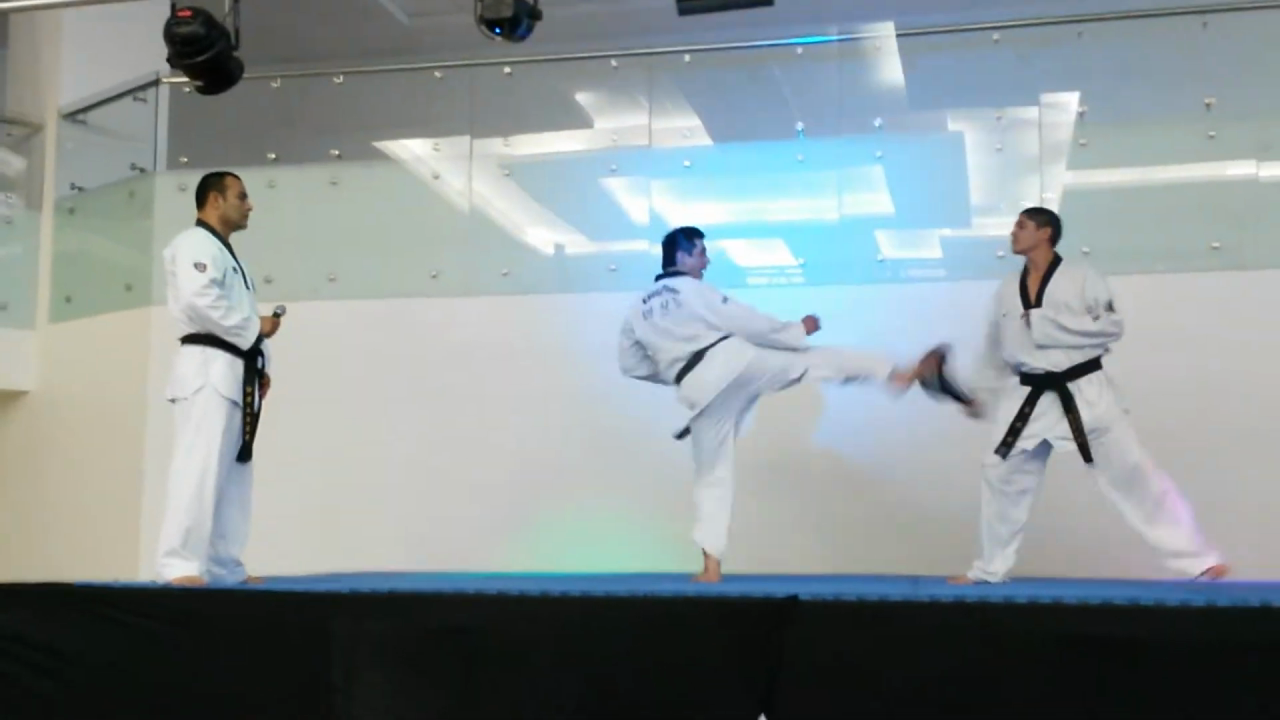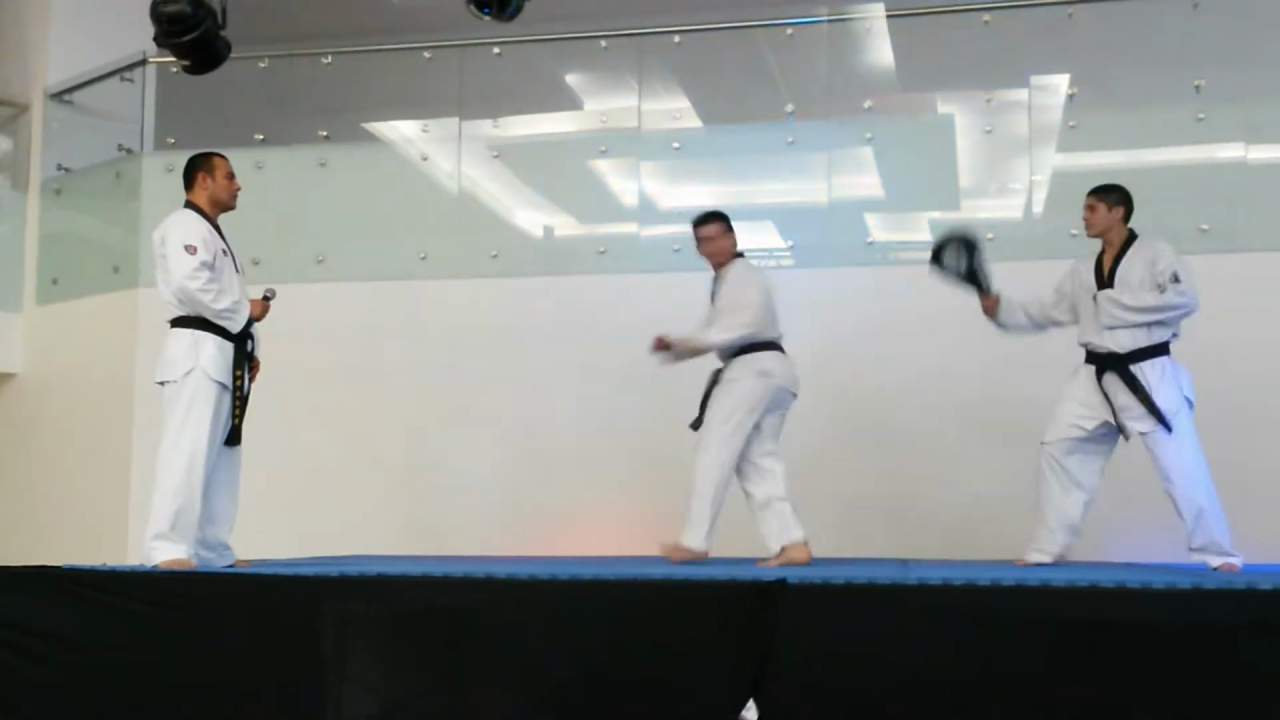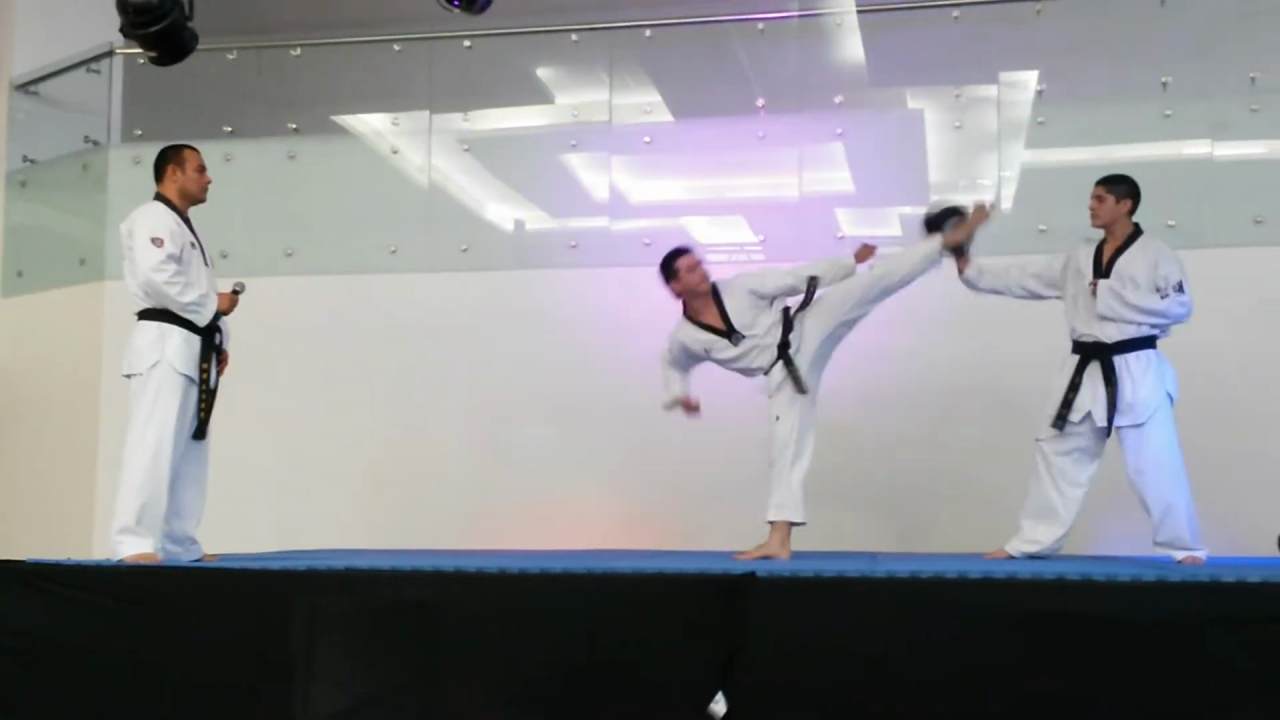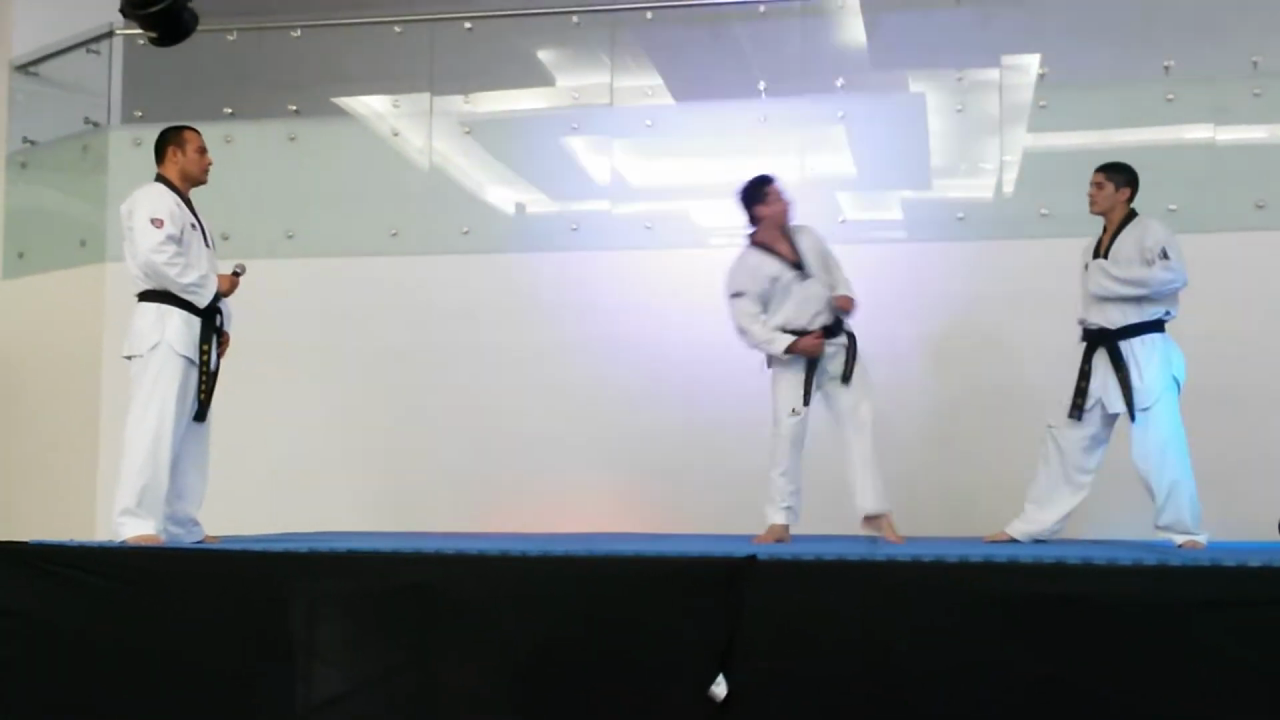
dt=0.4s
person 1, frame 1
left shoulder: (226, 254)
right shoulder: (195, 243)
right elbow: (199, 301)
left wrist: (259, 365)
right wrist: (256, 327)
left hip: (234, 372)
right hip: (208, 368)
left knee: (234, 471)
right knee: (200, 466)
left ankle: (224, 565)
right ankle: (180, 564)
person 1, frame 2
left shoulder: (214, 235)
right shoulder: (184, 226)
right elbow: (189, 284)
left wrist: (246, 348)
right wrist: (245, 311)
left hip: (223, 355)
right hip: (198, 351)
left knee: (221, 454)
right knee: (188, 449)
left ankle: (211, 549)
right ankle: (167, 548)
person 1, frame 3
left shoulder: (185, 228)
right shoulder: (153, 218)
right elbow: (156, 277)
left wrist: (217, 340)
right wrist: (213, 305)
left hip: (192, 348)
right hip: (165, 344)
left knee: (189, 449)
right knee: (154, 443)
left ankle: (178, 543)
right ankle: (134, 542)
person 1, frame 4
left shoulder: (188, 211)
right shoulder: (153, 200)
right elbow: (156, 257)
left wrist: (219, 322)
right wrist: (212, 286)
left hip: (193, 330)
right hip: (166, 326)
left knee: (189, 430)
right knee: (155, 425)
left ankle: (180, 524)
right ankle: (136, 523)
person 2, frame 1
left shoulder: (1082, 277)
right shoulder: (1007, 291)
left elbow: (1111, 326)
right elbow: (997, 351)
left wrist: (1045, 323)
right wrist: (982, 396)
left hip: (1084, 391)
right hip: (1030, 397)
left knee: (1132, 471)
right knee: (1000, 474)
left ankle: (1196, 558)
right ankle: (990, 568)
person 2, frame 2
left shoulder: (1156, 254)
right shoulder: (1083, 270)
left elbow: (1185, 299)
right elbow: (1048, 311)
left wrist: (1113, 305)
right wrist: (1001, 309)
left hip: (1149, 374)
right hip: (1097, 377)
left knee: (1182, 465)
right knee: (1060, 450)
left ankle: (1217, 552)
right ankle: (1047, 547)
person 2, frame 3
left shoulder: (1155, 253)
right shoulder: (1079, 258)
left elbow: (1180, 306)
right elbow: (1023, 279)
left wrist: (1112, 296)
right wrist: (970, 269)
left hip: (1135, 369)
right hip: (1085, 369)
left knee: (1154, 461)
right knee: (1057, 450)
left ankle: (1183, 545)
right ankle: (1032, 541)
person 2, frame 4
left shoulder: (1150, 232)
right shoulder: (1094, 247)
left elbow: (1171, 276)
left wrist: (1105, 277)
left hip: (1144, 353)
right hip: (1098, 356)
left knee: (1159, 448)
right knee: (1068, 438)
left ankle: (1184, 530)
right ankle: (1033, 525)
person 3, frame 1
left shoulder: (638, 311)
right shoulder: (695, 291)
left elbow: (630, 364)
right elbow: (749, 324)
right wrist: (800, 330)
left hip: (701, 390)
right hip: (735, 362)
left knee: (711, 477)
right knee: (814, 360)
left ankle: (712, 563)
right ankle: (892, 374)
person 3, frame 2
left shoulder: (737, 277)
right shoulder: (731, 280)
left elbow: (742, 325)
right elbow: (723, 329)
left wrist: (684, 345)
right wrist: (675, 344)
left hip: (754, 370)
right hip: (773, 373)
left knee: (715, 455)
right knee: (759, 465)
left ankle: (695, 542)
right ankle: (792, 545)
person 3, frame 3
left shoulder: (737, 286)
right shoulder: (685, 336)
left elbow: (799, 277)
right elbow: (672, 364)
left wrist: (851, 262)
right wrist: (679, 396)
left hip: (807, 330)
right hip: (786, 371)
left knee: (866, 285)
right knee: (789, 441)
left ankle: (948, 242)
right ankle: (779, 539)
person 3, frame 4
left shoulder: (806, 237)
right shoulder: (746, 267)
left elbow: (835, 276)
right elbow: (749, 325)
left wrist: (844, 296)
right wrist: (792, 346)
left hip: (835, 344)
right hip: (794, 357)
left knee: (859, 424)
right knee: (788, 432)
left ankle: (874, 511)
right ankle: (781, 520)
